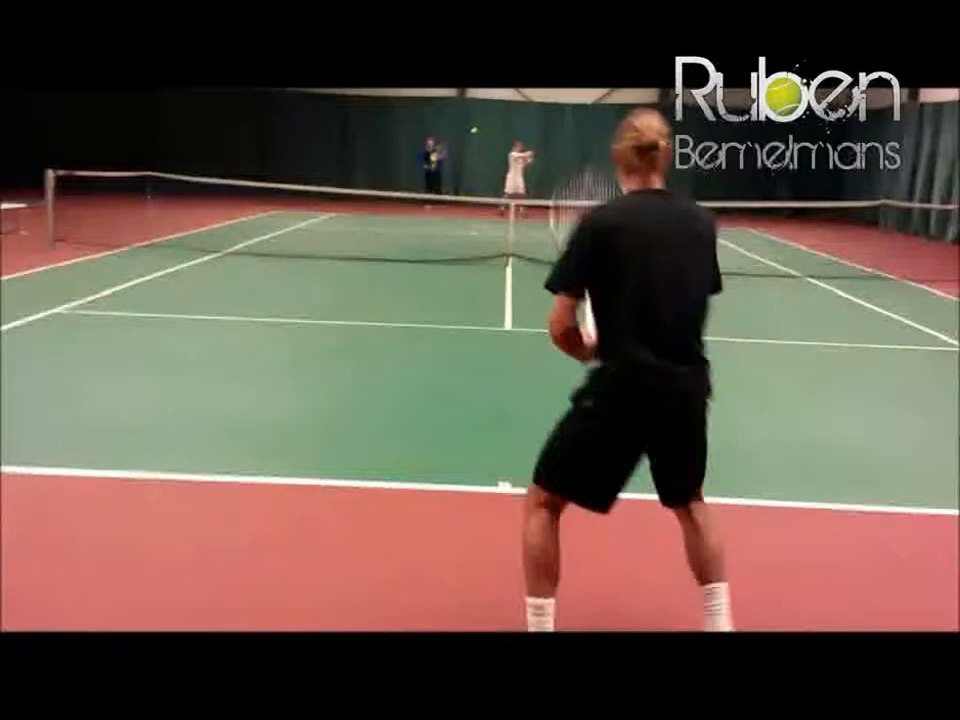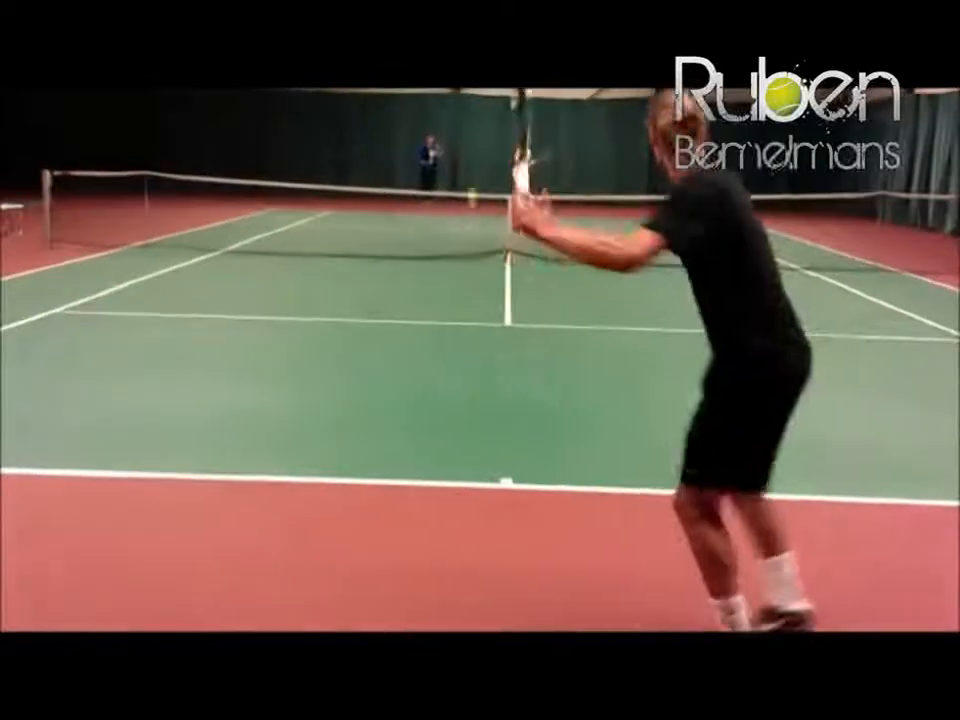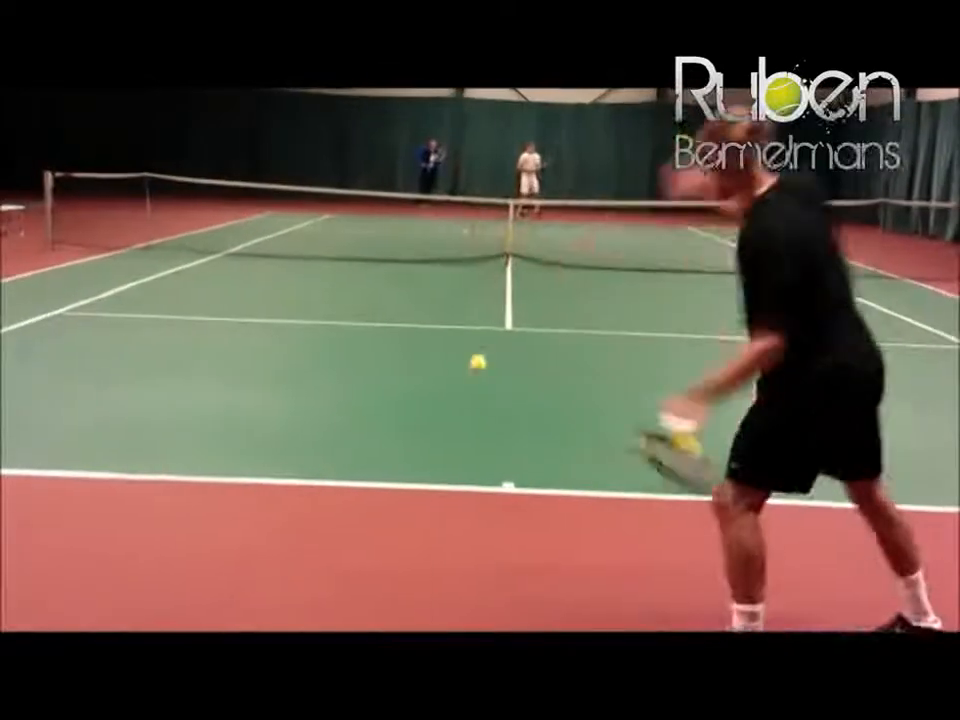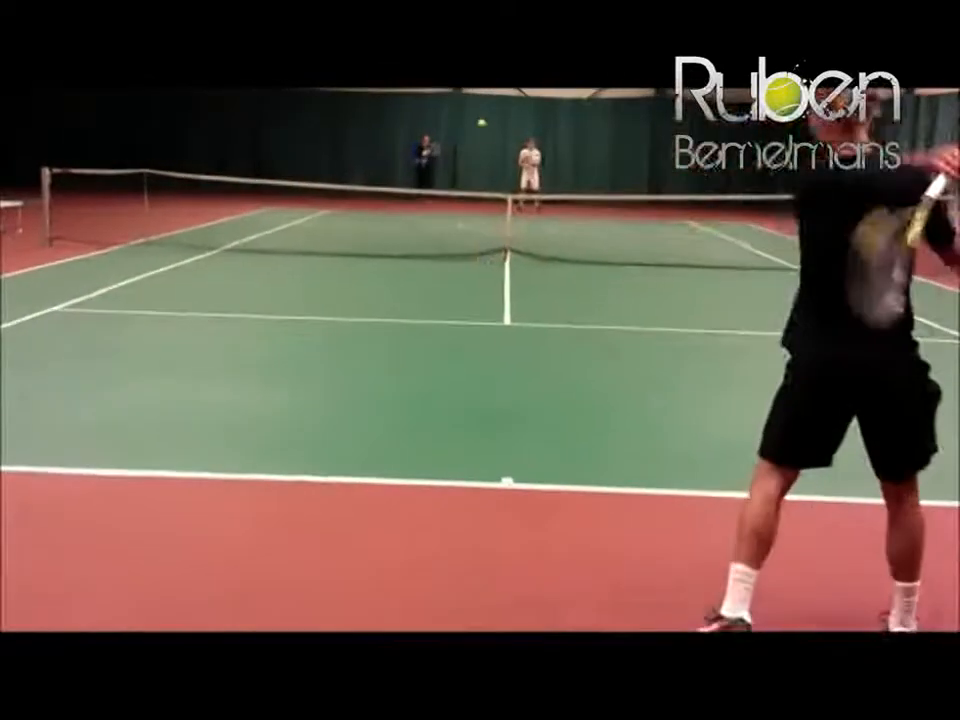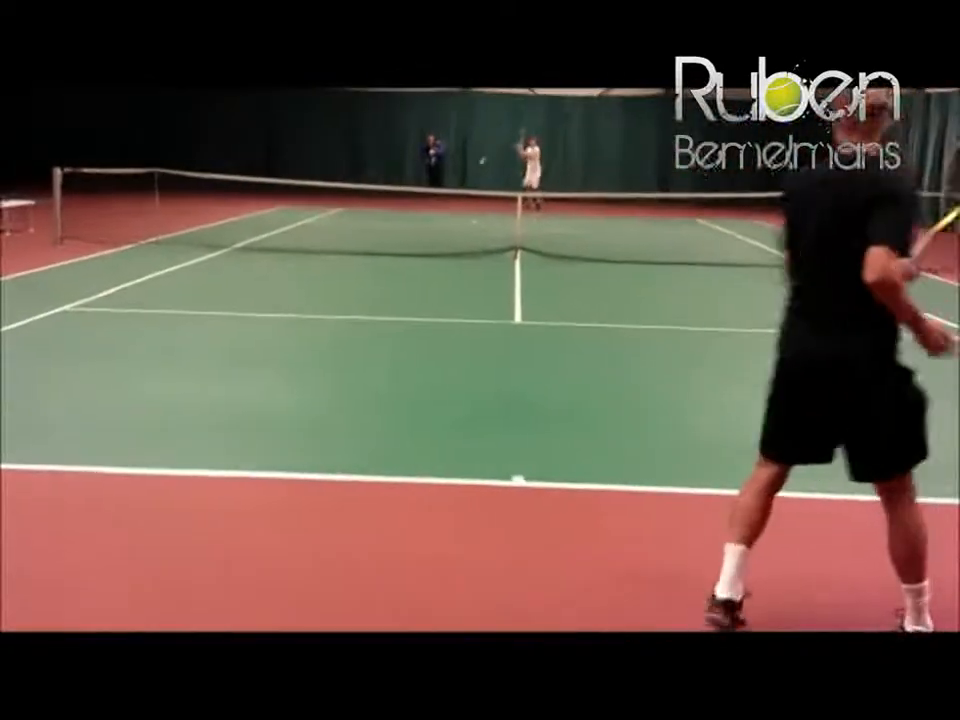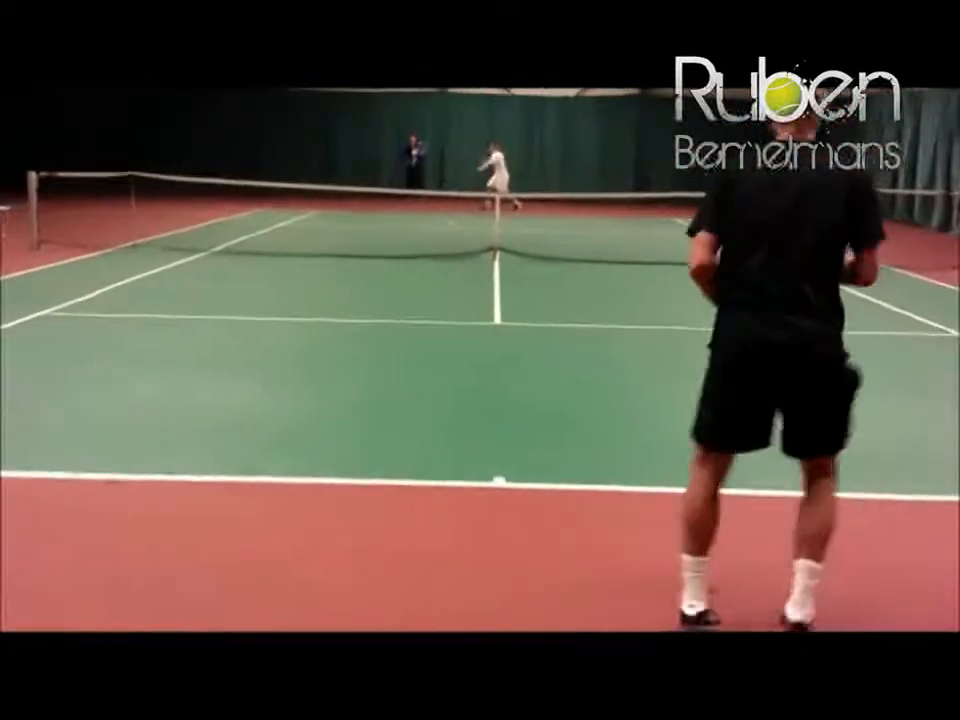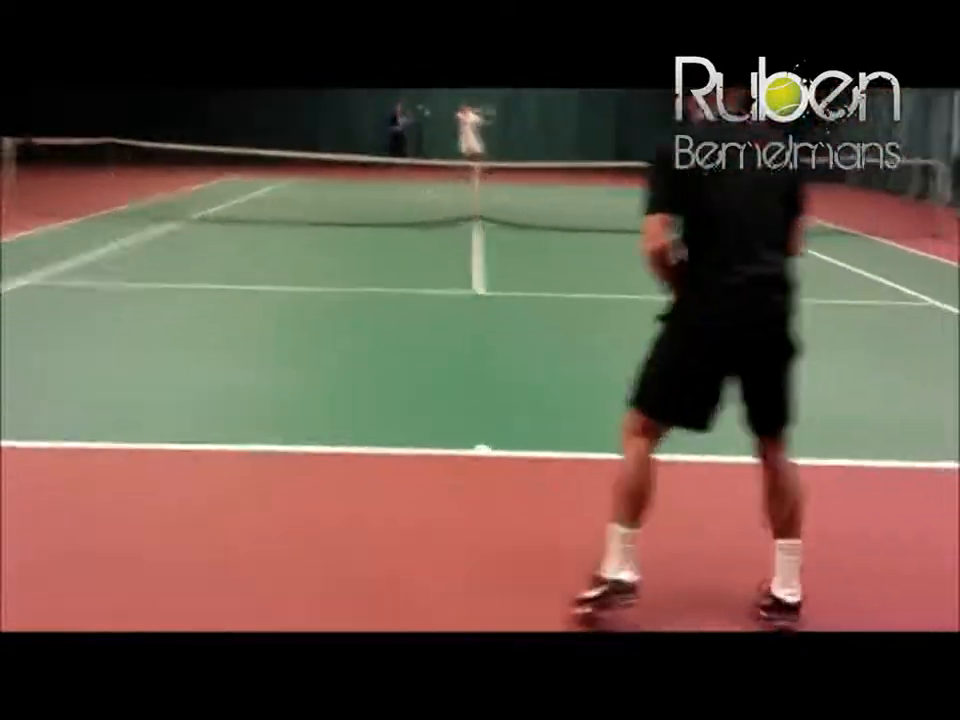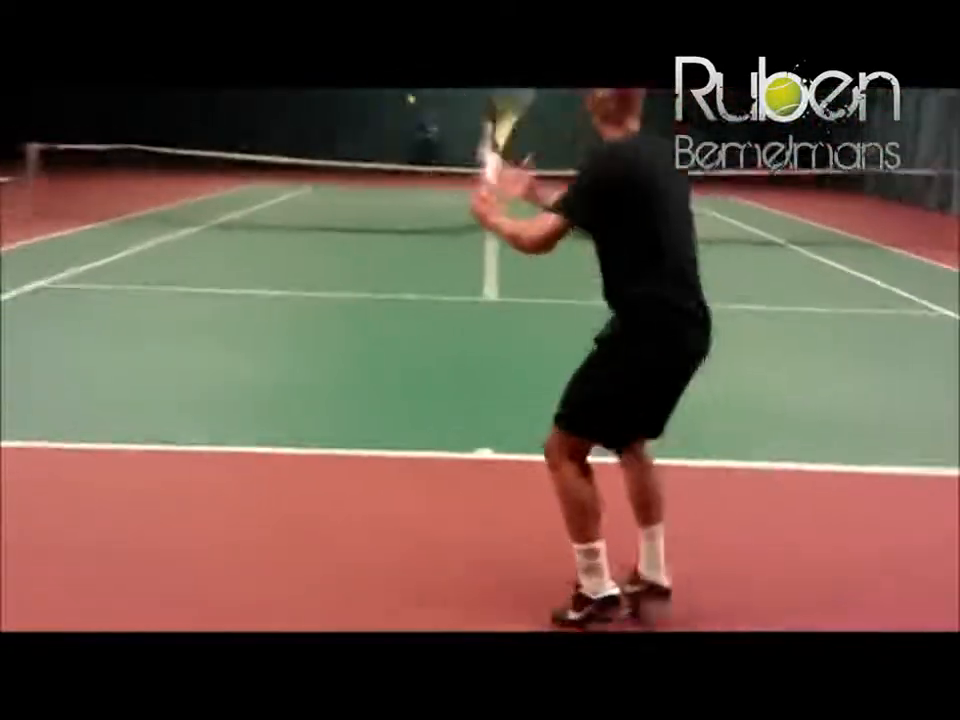
dt=0.4s
person 1, frame 1
left shoulder: (600, 223)
right shoulder: (700, 223)
left elbow: (560, 328)
left wrist: (591, 351)
left hip: (621, 390)
right hip: (686, 388)
left knee: (543, 502)
right knee: (688, 505)
left ankle: (541, 626)
right ankle: (720, 624)
person 1, frame 2
left shoulder: (697, 193)
right shoulder: (712, 187)
left elbow: (629, 255)
right elbow: (643, 241)
left wrist: (542, 229)
right wrist: (558, 227)
left hip: (753, 364)
right hip: (778, 356)
left knee: (695, 502)
right knee: (739, 486)
left ankle: (737, 626)
right ankle: (787, 605)
person 1, frame 3
left shoulder: (766, 237)
right shoulder: (798, 192)
left elbow: (771, 346)
left wrist: (700, 397)
right wrist: (708, 186)
left hip: (821, 378)
right hip: (859, 369)
left knee: (736, 502)
right knee: (867, 492)
left ankle: (747, 626)
right ankle: (921, 616)
person 1, frame 4
left shoulder: (813, 181)
right shoulder: (910, 185)
left hip: (819, 357)
right hip: (891, 360)
left knee: (770, 479)
right knee: (902, 493)
left ankle: (735, 612)
right ankle: (903, 621)
person 1, frame 5
left shoulder: (800, 185)
right shoulder: (889, 186)
right elbow: (879, 275)
left hip: (800, 353)
right hip: (866, 359)
left knee: (769, 470)
right knee: (898, 492)
left ankle: (727, 593)
person 1, frame 6
left shoulder: (735, 174)
right shoulder: (850, 178)
left elbow: (700, 264)
right elbow: (866, 272)
left hip: (741, 339)
right hip: (813, 342)
left knee: (708, 465)
right knee: (820, 476)
left ankle: (694, 605)
right ankle: (801, 611)
person 1, frame 7
left shoulder: (678, 149)
right shoulder: (776, 146)
left elbow: (657, 247)
right elbow: (792, 244)
left wrist: (685, 291)
left hip: (708, 311)
right hip: (770, 313)
left knee: (640, 431)
right knee: (773, 447)
left ankle: (618, 573)
right ankle: (785, 591)
person 1, frame 8
left shoulder: (611, 161)
right shoulder: (661, 155)
left elbow: (540, 239)
left wrist: (490, 214)
right wrist: (537, 191)
left hip: (643, 330)
right hip: (685, 327)
left knee: (564, 451)
right knee: (630, 444)
left ankle: (597, 592)
right ankle: (653, 574)
